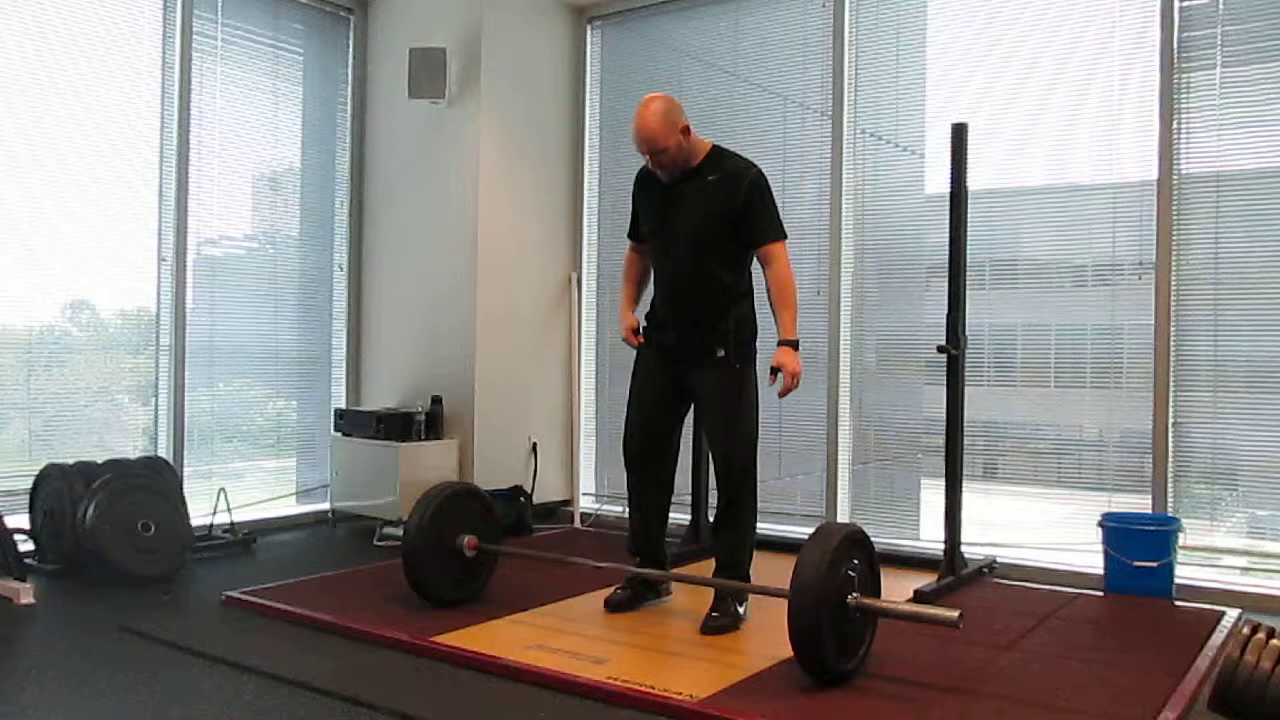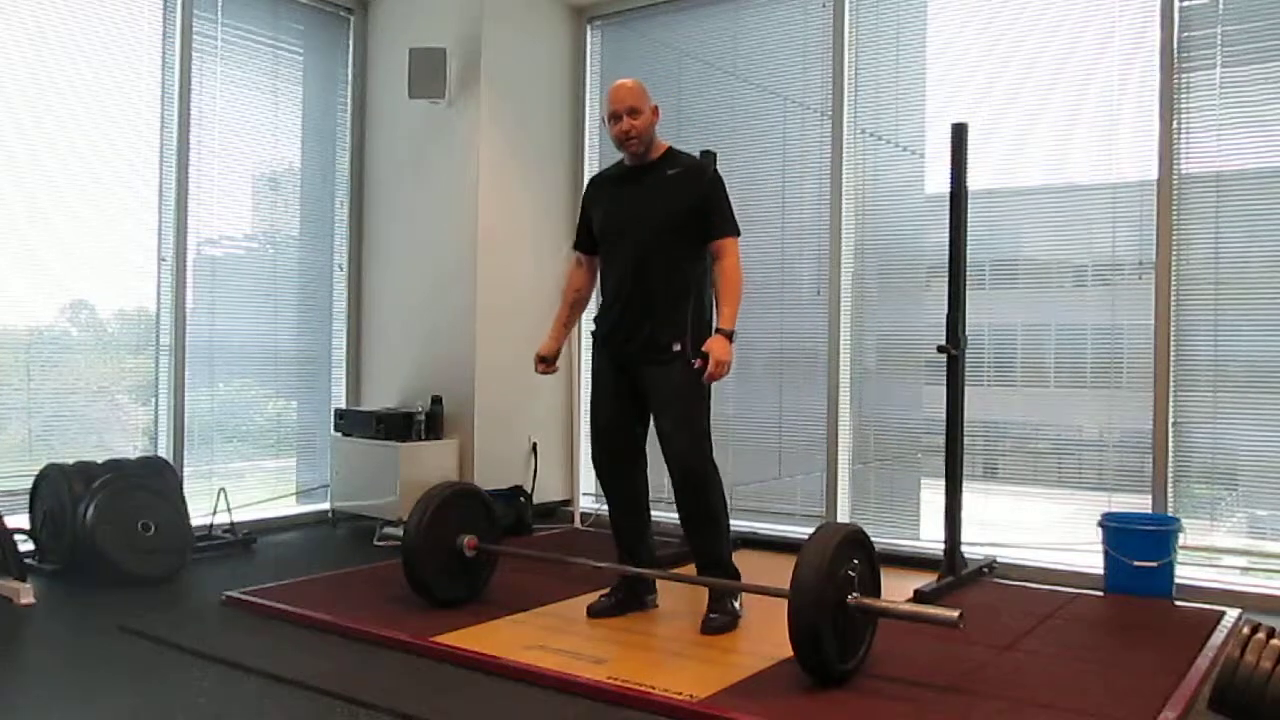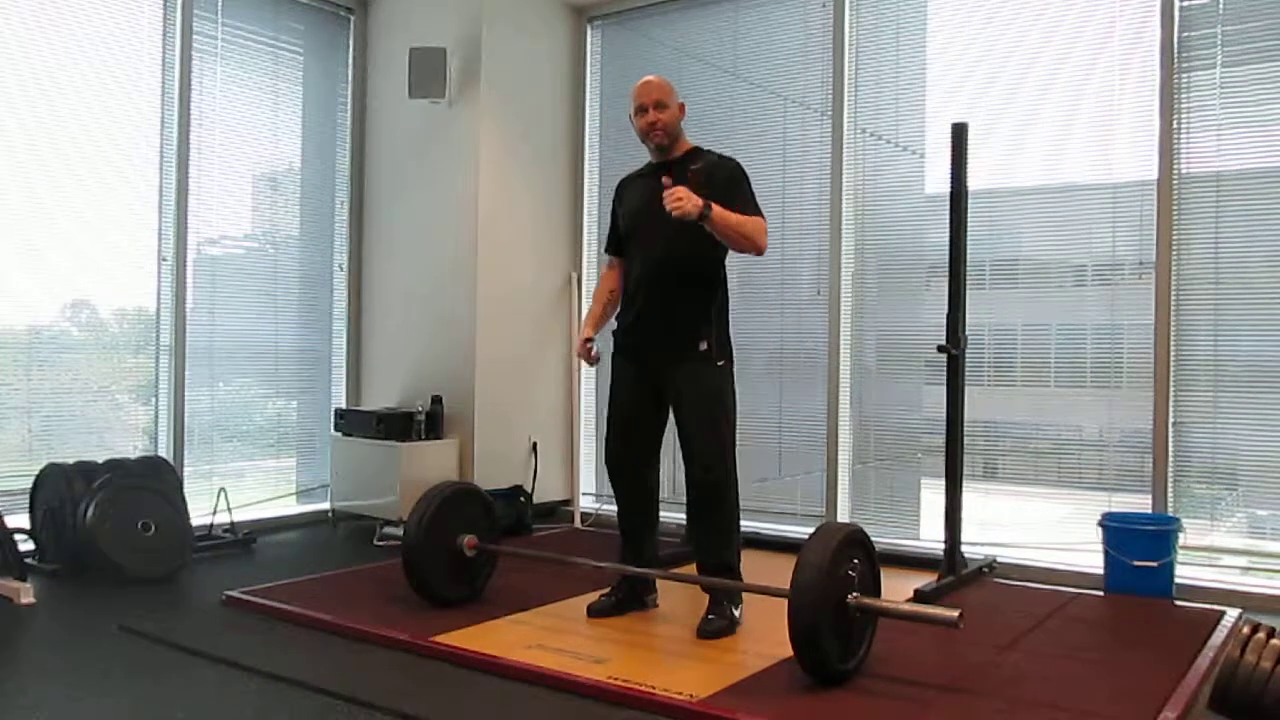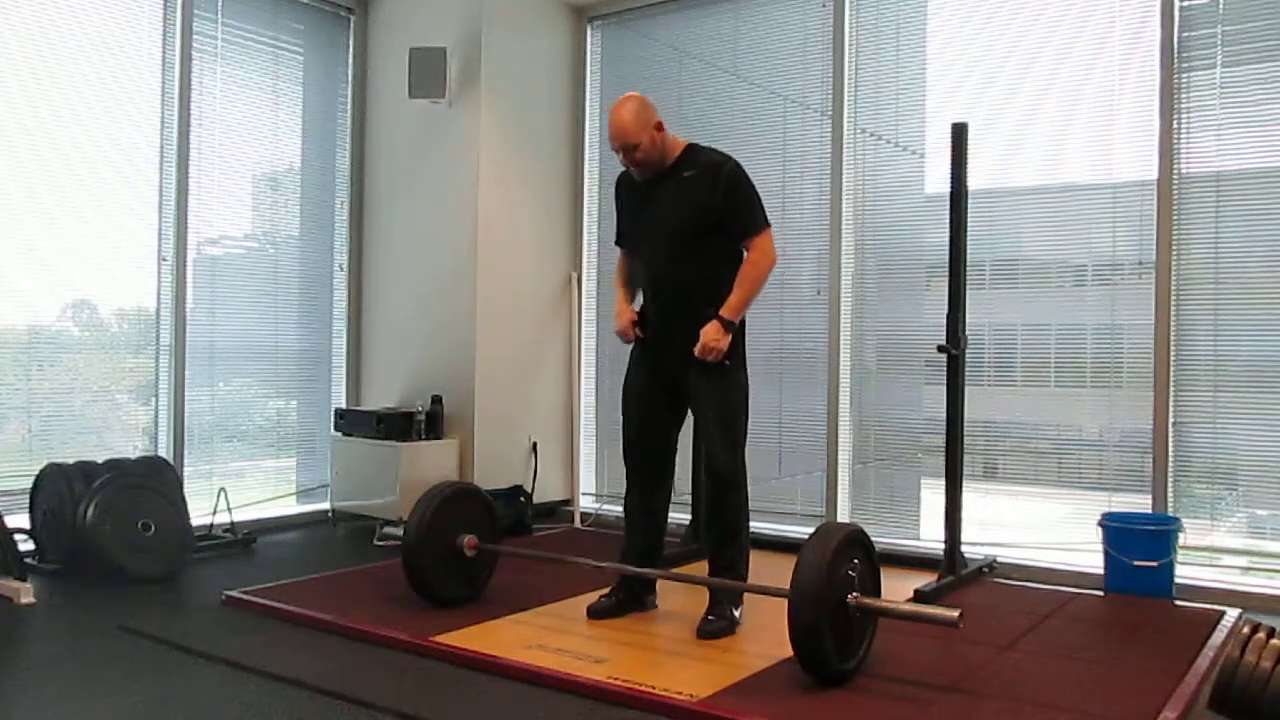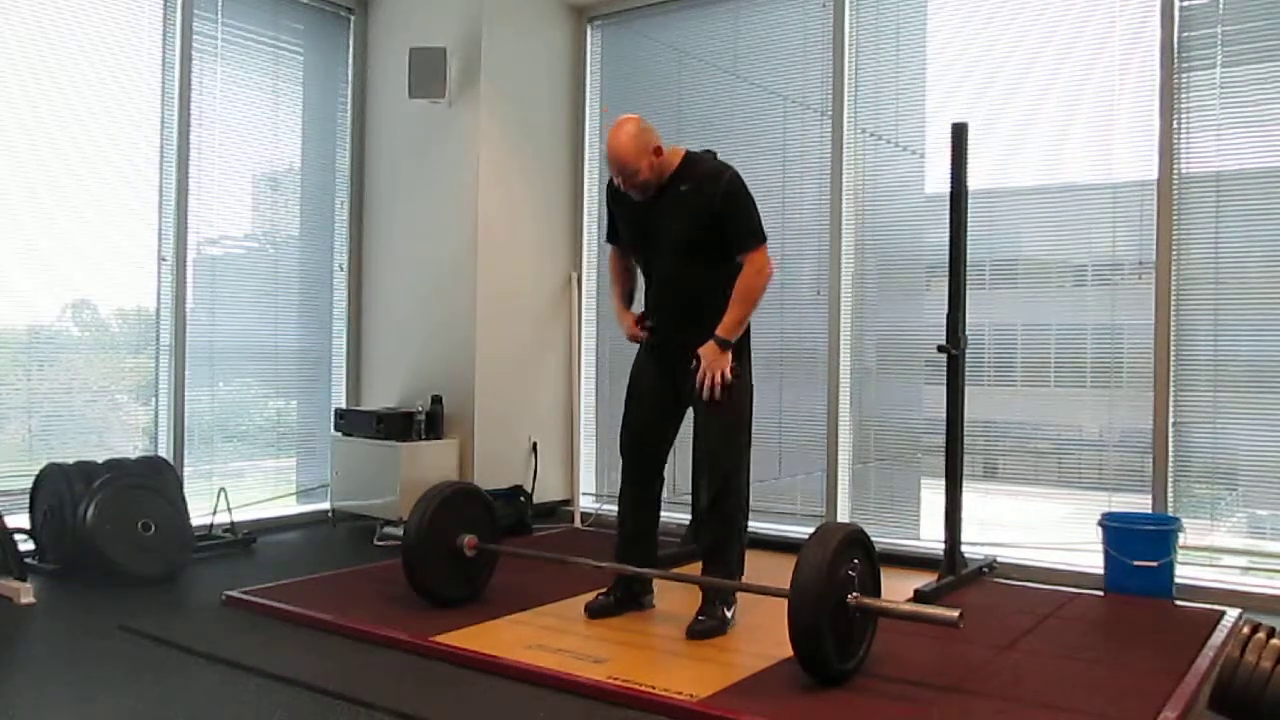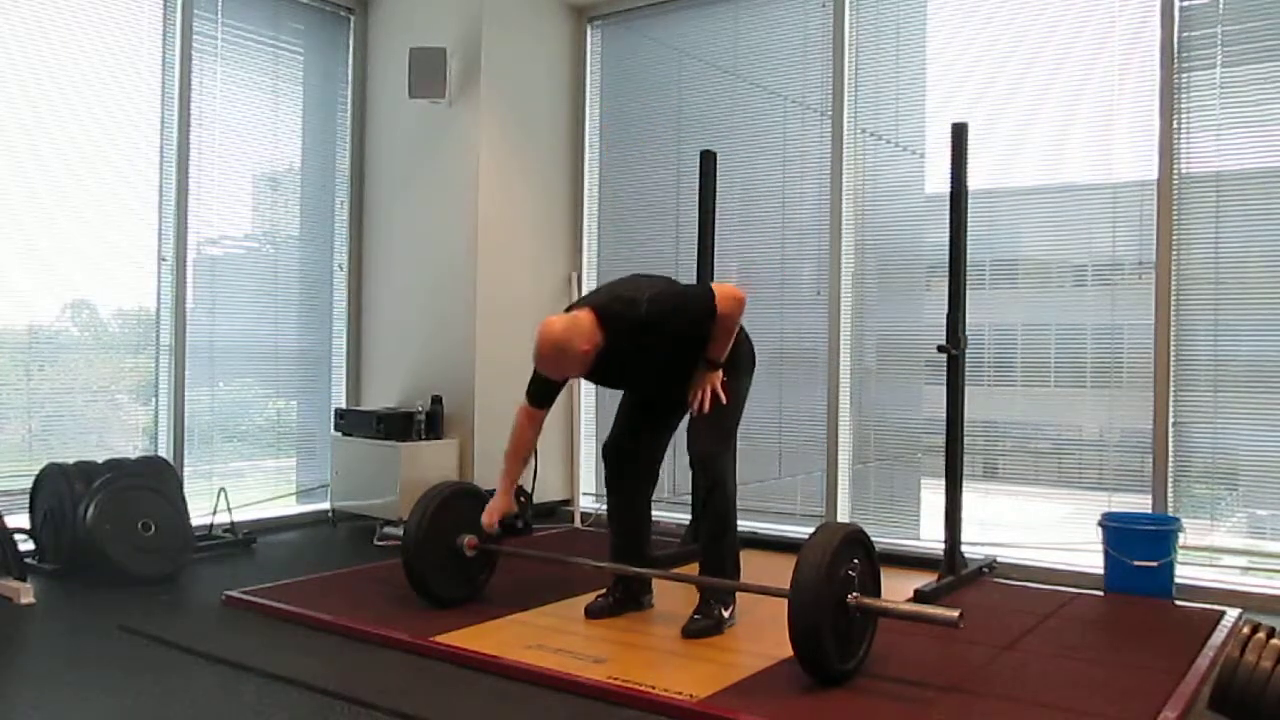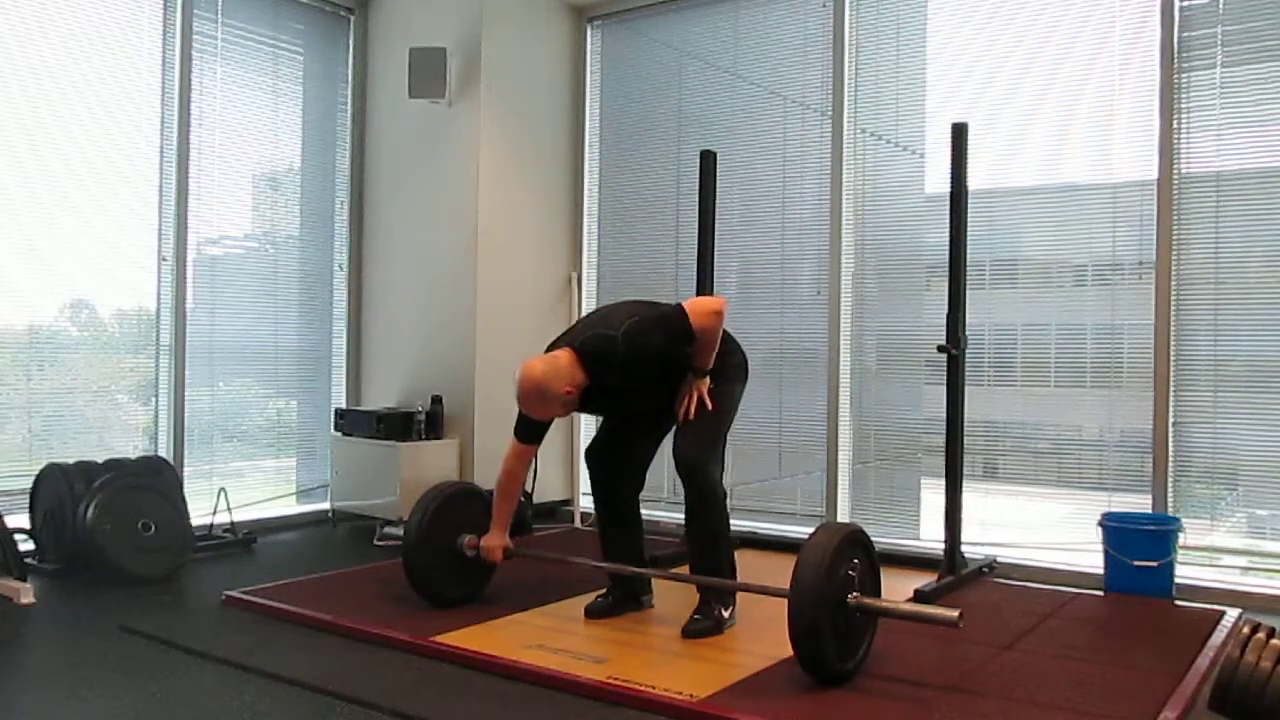
dt=0.7s
person 1, frame 1
left shoulder: (740, 179)
right shoulder: (646, 181)
left elbow: (774, 260)
left wrist: (787, 341)
right wrist: (627, 307)
left hip: (722, 347)
right hip: (660, 343)
left knee: (733, 465)
right knee: (643, 450)
left ankle: (731, 586)
right ankle: (648, 570)
person 1, frame 2
left shoulder: (695, 176)
right shoulder: (601, 187)
left elbow: (725, 256)
right elbow: (584, 266)
left wrist: (723, 332)
right wrist: (556, 335)
left hip: (677, 349)
right hip: (613, 350)
left knee: (690, 463)
right knee: (615, 462)
left ankle: (723, 585)
right ankle: (636, 580)
person 1, frame 3
left shoulder: (718, 171)
right shoulder: (628, 187)
left elbow: (757, 236)
right elbow: (614, 266)
left wrist: (701, 209)
right wrist: (593, 323)
left hip: (698, 347)
right hip: (636, 348)
left knee: (709, 466)
right knee: (627, 463)
left ankle: (723, 592)
right ankle: (636, 580)
person 1, frame 4
left shoulder: (718, 173)
right shoulder: (628, 186)
left elbow: (762, 251)
left wrist: (724, 321)
right wrist: (623, 303)
left hip: (710, 346)
right hip: (652, 347)
left knee: (721, 467)
right knee: (643, 462)
left ankle: (727, 594)
right ankle: (636, 581)
person 1, frame 5
left shoulder: (717, 183)
right shoulder: (621, 190)
left elbow: (757, 264)
left wrist: (724, 342)
right wrist: (623, 308)
left hip: (716, 347)
right hip: (658, 344)
left knee: (721, 467)
right knee: (639, 456)
left ankle: (720, 596)
right ankle: (632, 582)
person 1, frame 6
left shoulder: (645, 311)
right shoulder: (560, 342)
left elbow: (733, 298)
right elbow: (530, 417)
left wrist: (711, 367)
right wrist: (504, 493)
left hip: (715, 362)
right hip: (657, 373)
left knee: (707, 457)
right knee: (621, 455)
left ankle: (719, 598)
right ankle: (630, 584)
person 1, frame 7
left shoulder: (625, 345)
right shoulder: (545, 381)
left elbow: (713, 308)
right elbow: (518, 457)
left wrist: (699, 376)
right wrist: (498, 530)
left hip: (713, 369)
left knee: (694, 461)
right knee: (606, 460)
left ankle: (718, 598)
right ankle: (629, 585)
